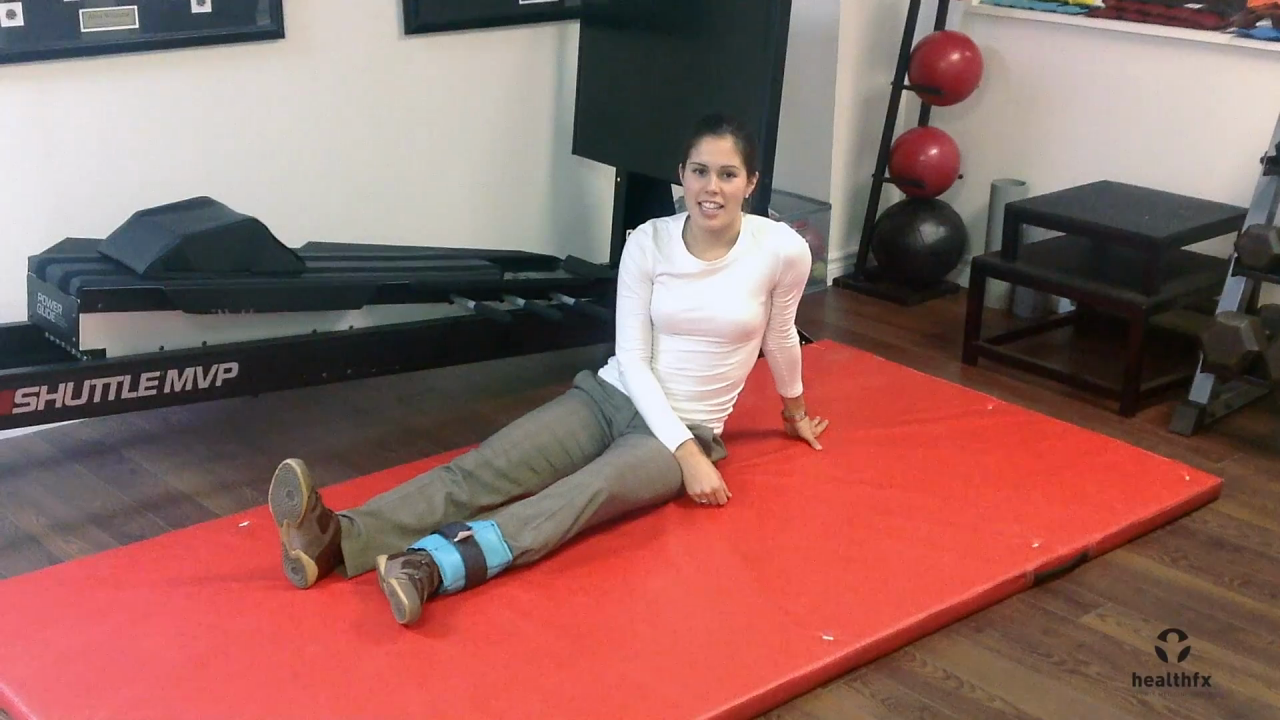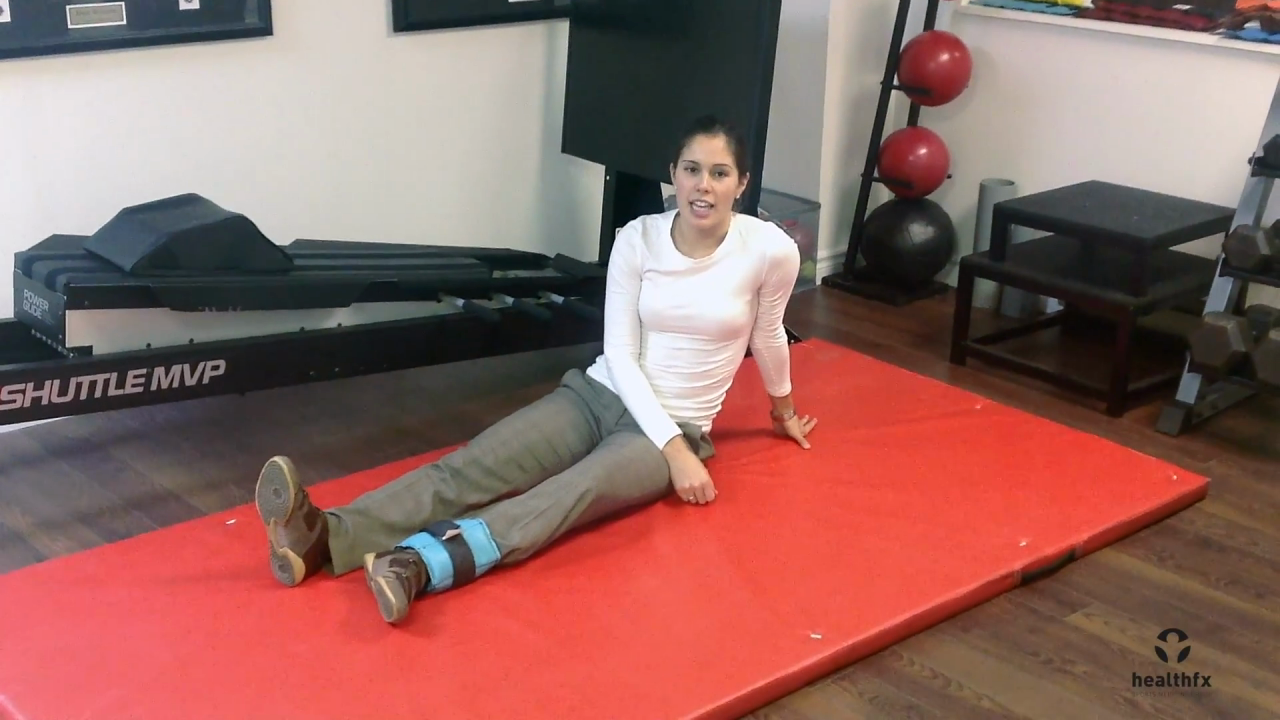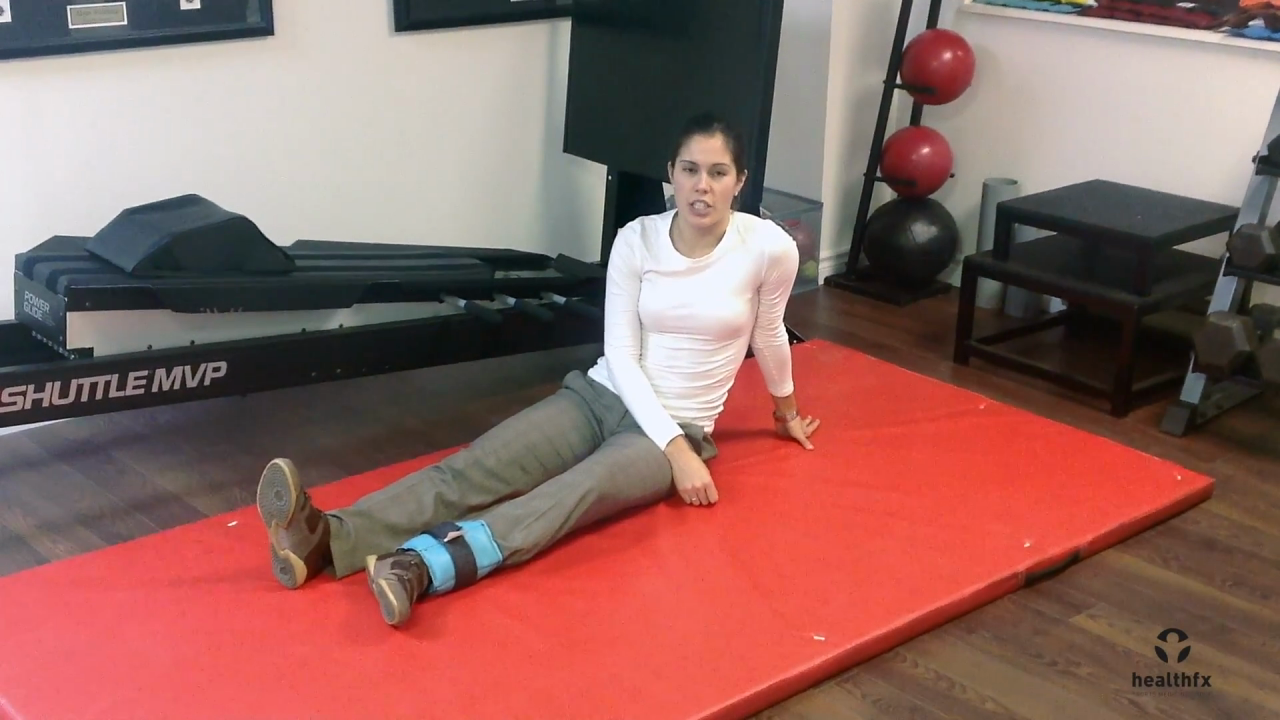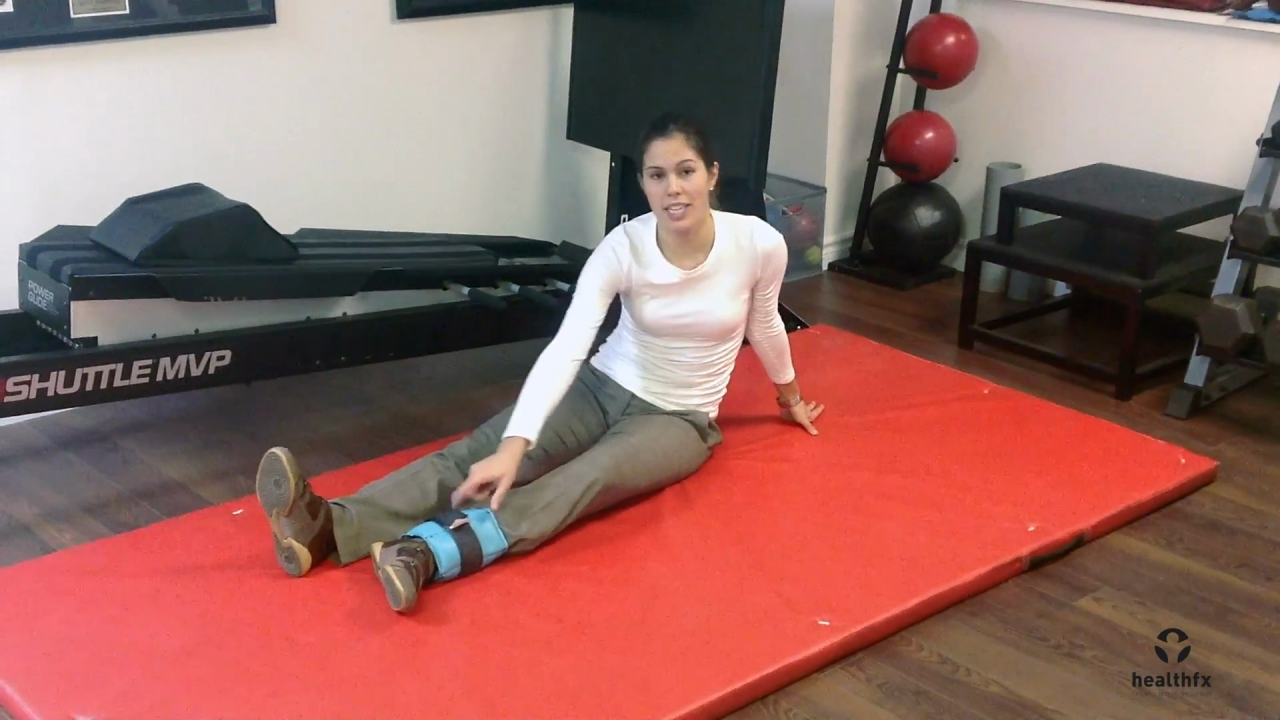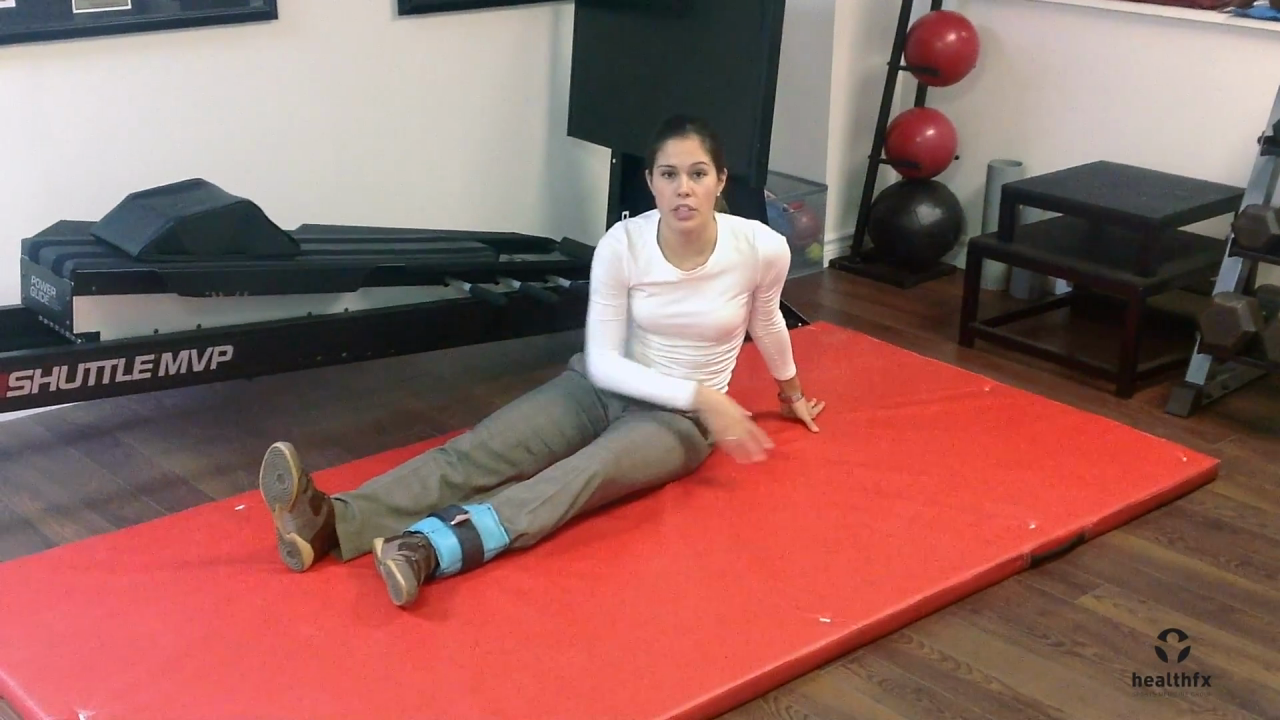
dt=1s
person 1, frame 1
left shoulder: (782, 250)
right shoulder: (649, 241)
left elbow: (780, 337)
right elbow: (632, 359)
left wrist: (794, 409)
right wrist: (688, 453)
left hip: (688, 428)
right hip: (610, 394)
left knee: (592, 489)
right knee: (482, 469)
left ankle: (432, 566)
right ankle: (337, 537)
person 1, frame 2
left shoulder: (770, 250)
right shoulder: (637, 238)
left elbow: (768, 335)
right elbow: (620, 354)
left wrist: (784, 409)
right wrist: (672, 449)
left hip: (677, 426)
right hip: (598, 393)
left knee: (579, 488)
right knee: (471, 465)
left ankle: (420, 564)
right ankle: (324, 535)
person 1, frame 3
left shoulder: (769, 248)
right shoulder: (637, 239)
left elbow: (769, 336)
right elbow: (620, 356)
left wrist: (786, 411)
right wrist: (674, 451)
left hip: (679, 427)
right hip: (599, 394)
left knee: (584, 489)
right knee: (474, 468)
left ankle: (421, 567)
right ankle: (324, 538)
person 1, frame 4
left shoulder: (759, 244)
right shoulder: (622, 248)
left elbow: (764, 326)
right elbow: (565, 350)
left wrist: (790, 397)
right wrist: (514, 445)
left hip: (677, 421)
right hip: (603, 387)
left knee: (594, 476)
right knee: (478, 454)
left ankle: (429, 553)
right ankle: (327, 526)
person 1, frame 5
left shoulder: (762, 250)
right shoulder: (621, 245)
left elbow: (766, 323)
right elbow: (604, 364)
left wrist: (790, 393)
right wrist: (700, 394)
left hip: (675, 418)
right hip: (602, 385)
left knee: (594, 470)
right knee: (478, 450)
left ankle: (430, 548)
right ankle: (330, 520)
